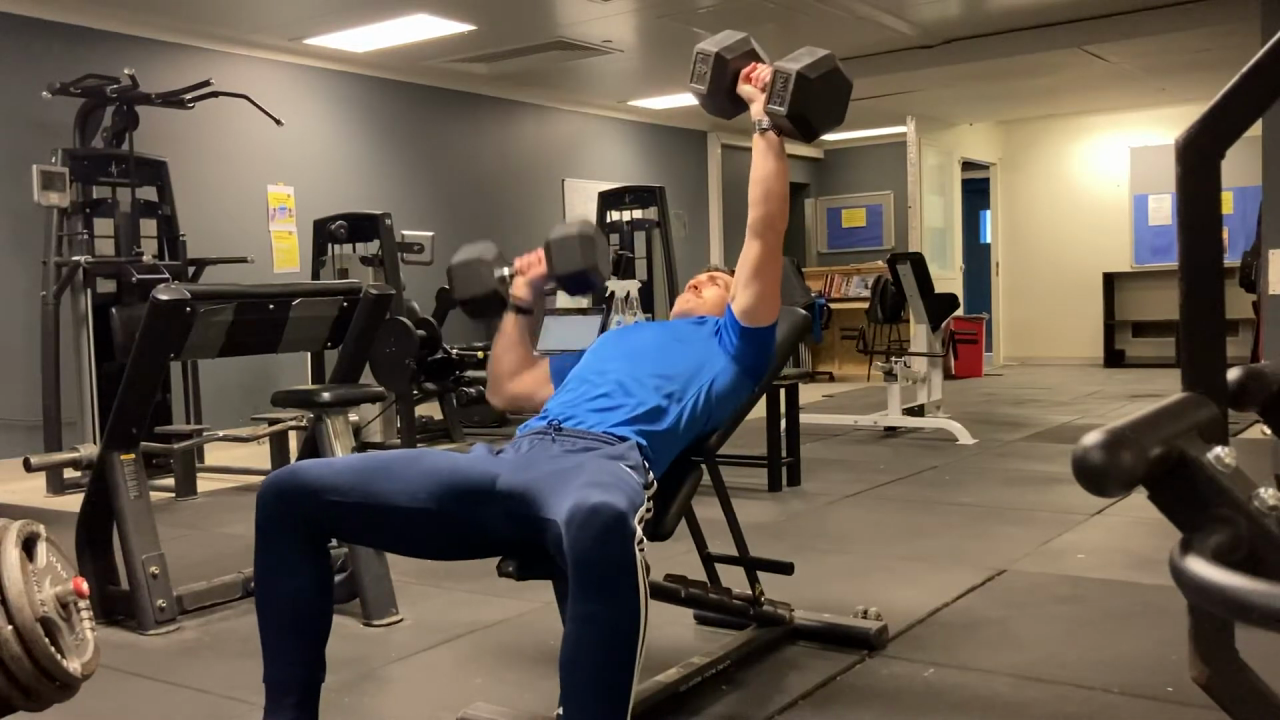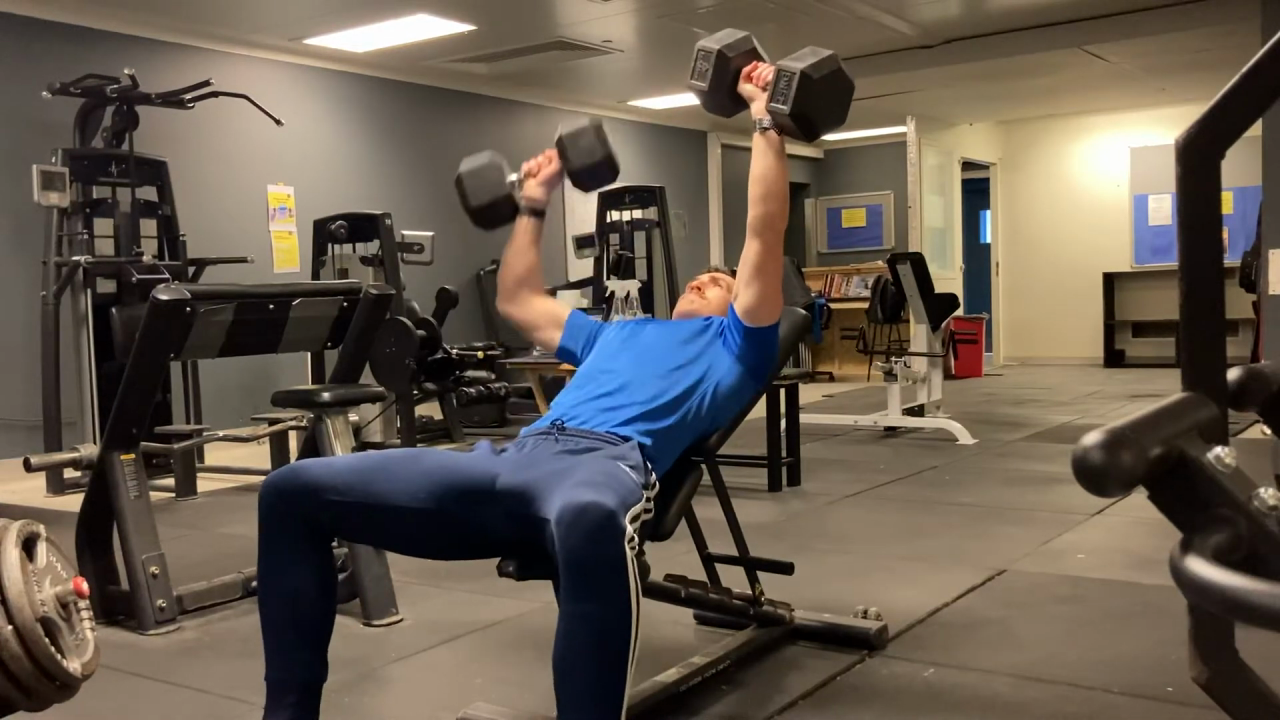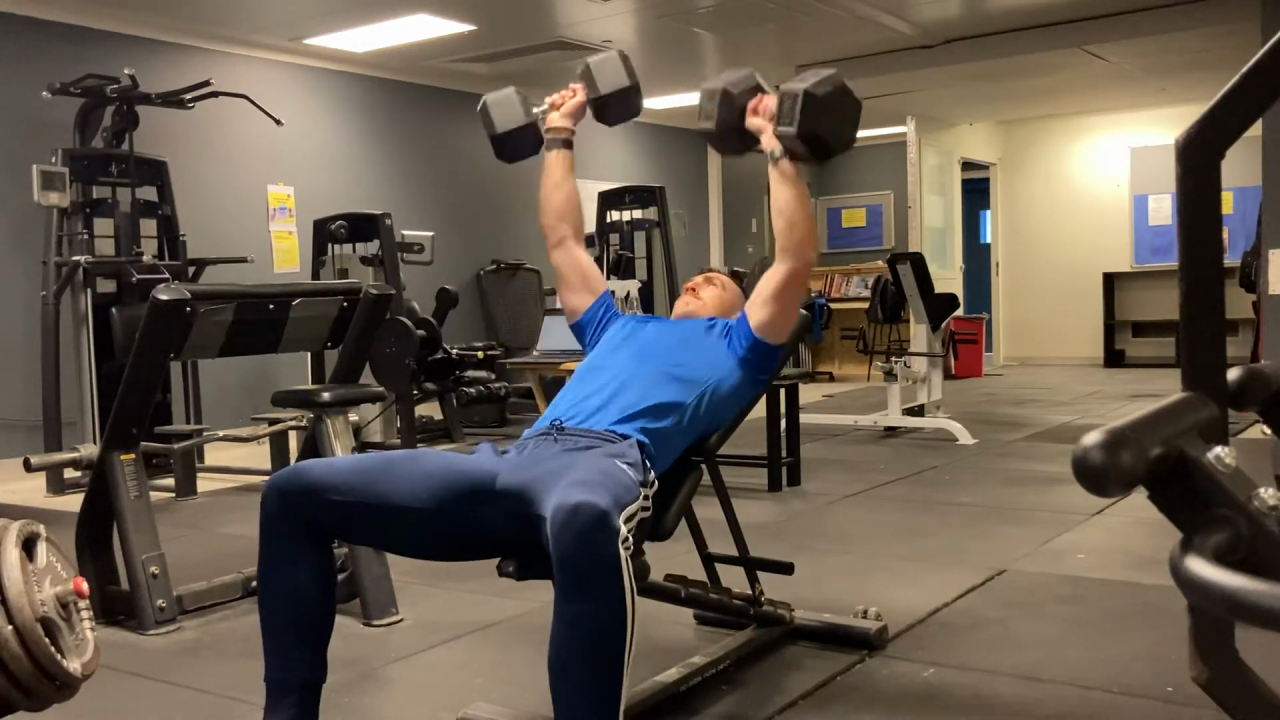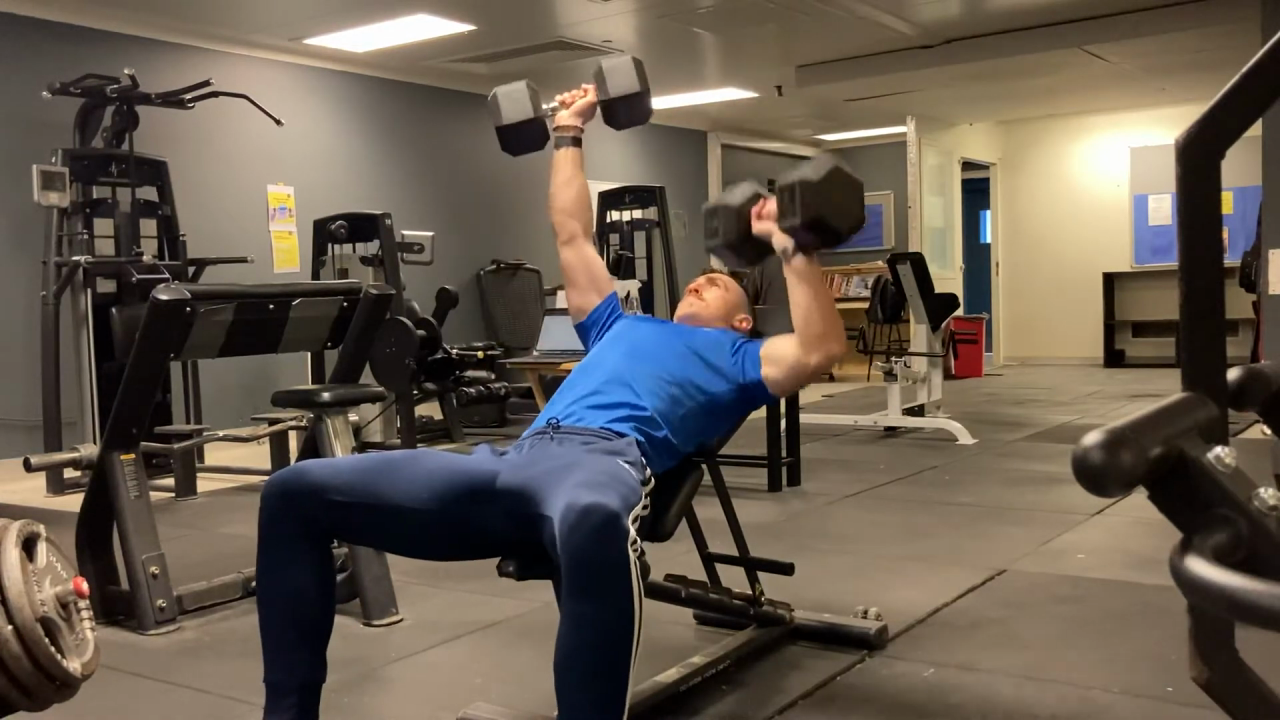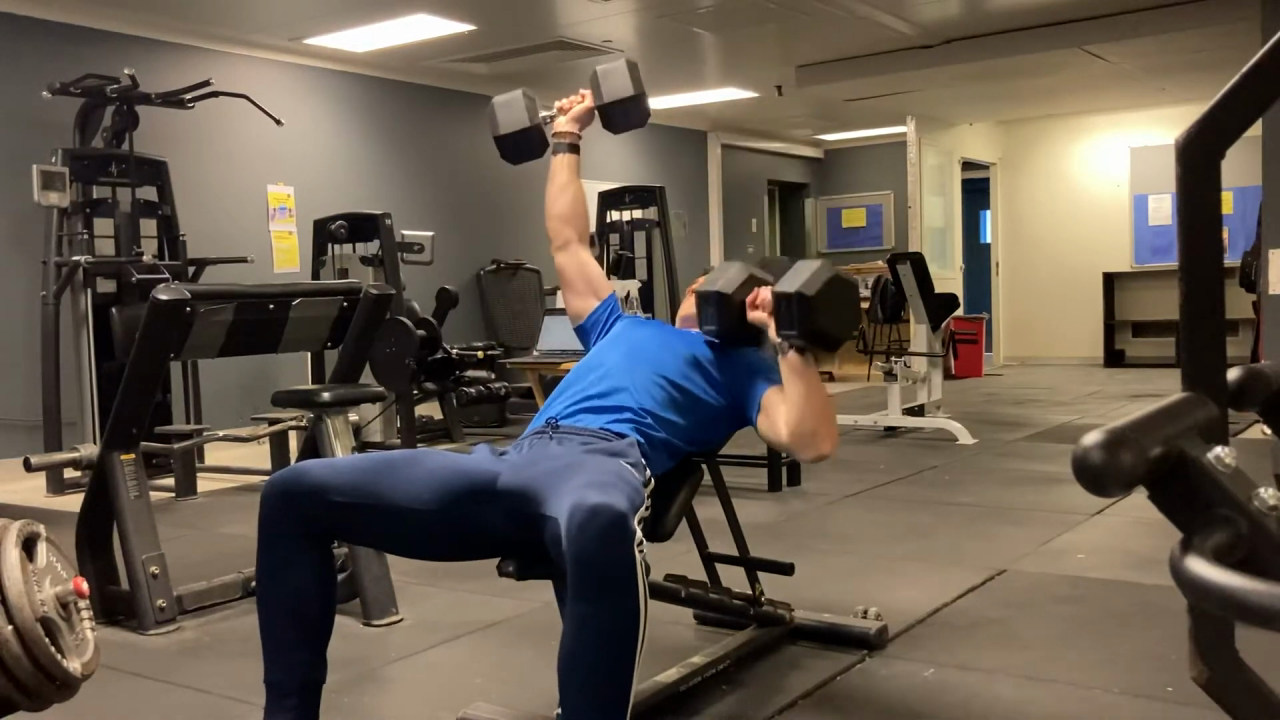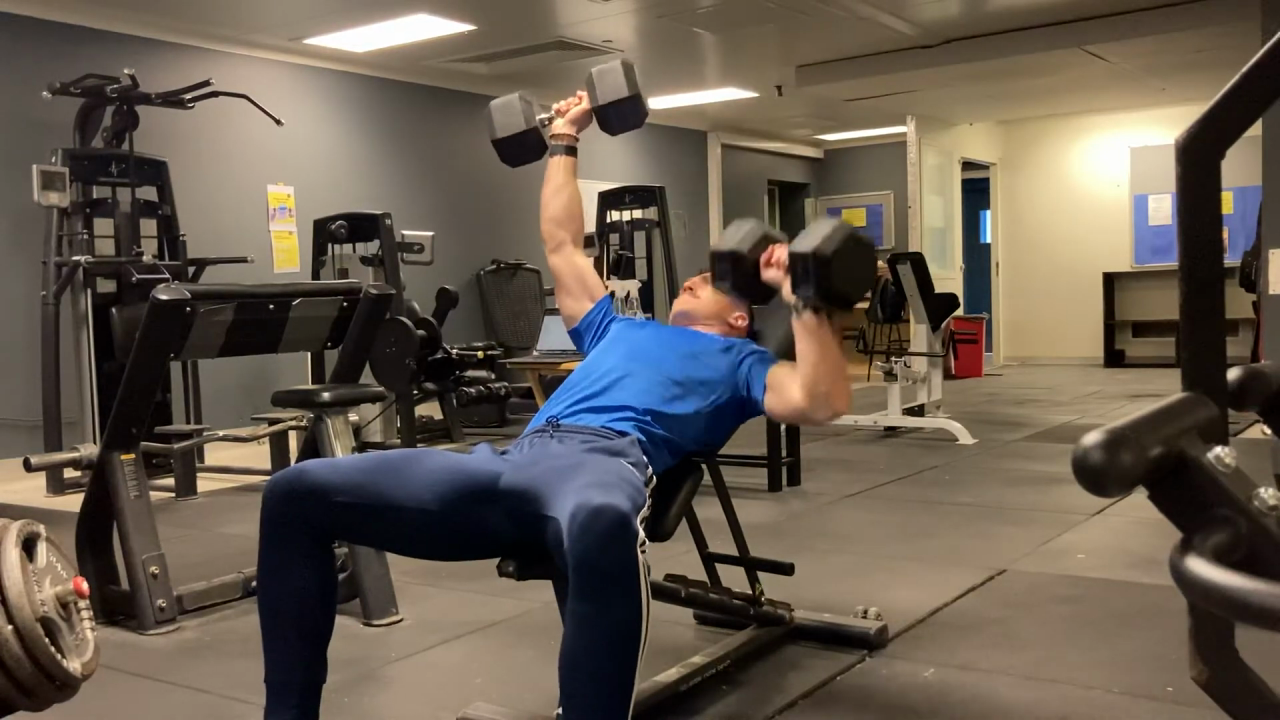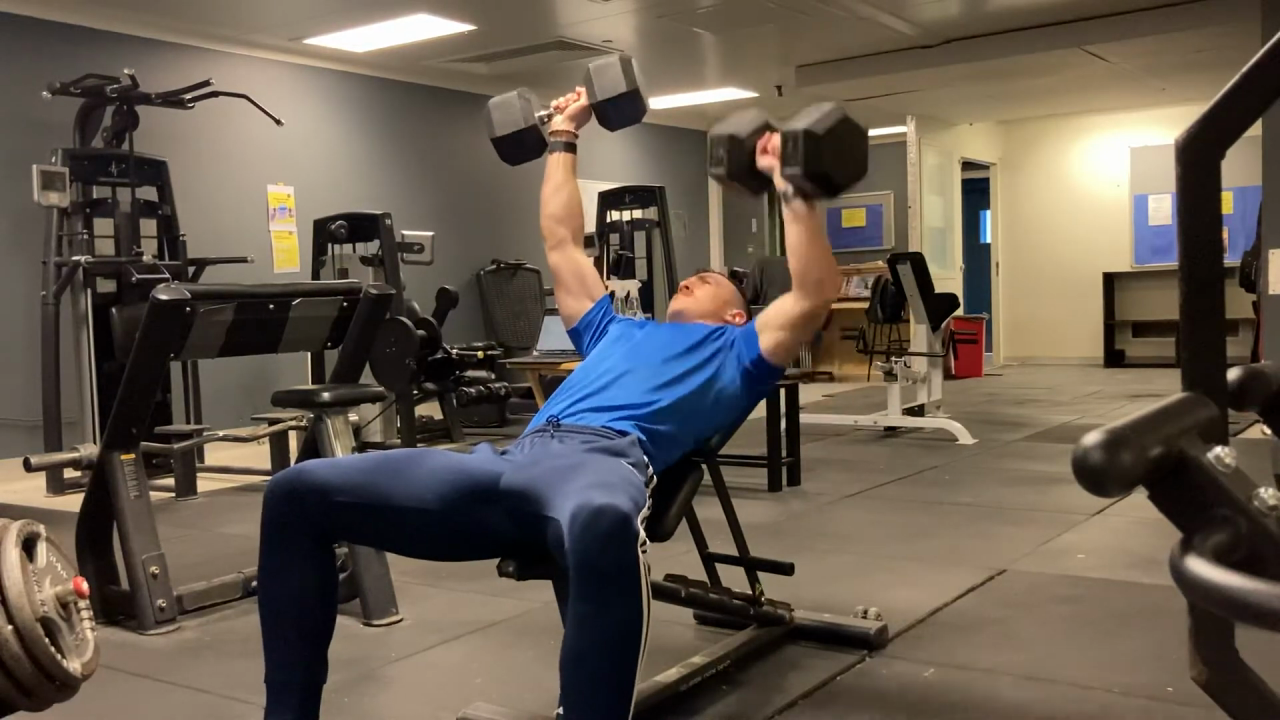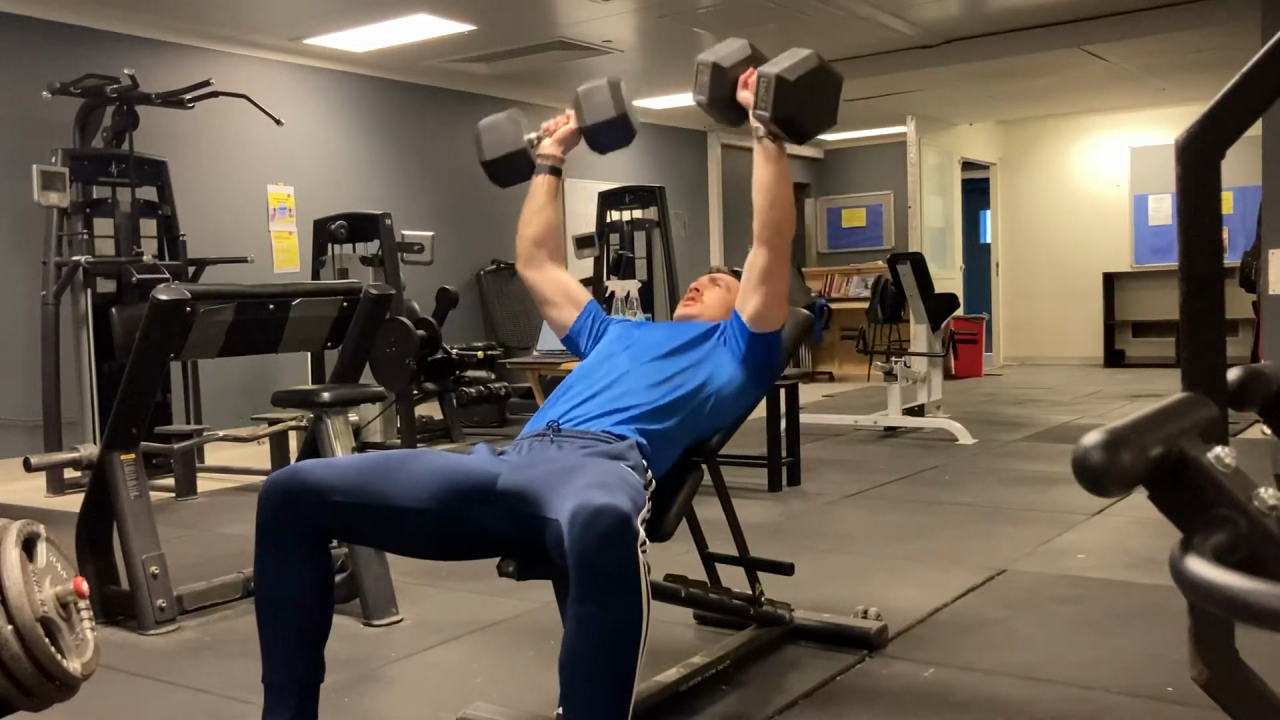
dt=0.3s
person 1, frame 1
left shoulder: (731, 343)
right shoulder: (615, 339)
left elbow: (764, 236)
right elbow: (506, 389)
left wrist: (766, 121)
right wrist: (520, 298)
left hip: (607, 461)
right hip: (512, 457)
left knee: (599, 522)
right knee: (291, 493)
person 1, frame 2
left shoulder: (734, 345)
right shoulder: (617, 335)
left elbow: (764, 236)
right elbow: (517, 299)
left wrist: (765, 118)
right wrist: (534, 201)
left hip: (609, 461)
right hip: (515, 458)
left knee: (586, 520)
right knee: (294, 491)
person 1, frame 3
left shoulder: (735, 347)
right shoulder: (620, 328)
left elbow: (792, 264)
right elbow: (564, 242)
left wrist: (777, 148)
right wrist: (559, 137)
left hip: (608, 460)
right hip: (515, 458)
left knee: (582, 520)
right knee: (296, 491)
person 1, frame 4
left shoulder: (738, 357)
right shoulder: (621, 328)
left elbow: (819, 353)
right elbow: (572, 238)
left wrist: (789, 243)
right wrist: (569, 132)
left hip: (604, 459)
right hip: (510, 460)
left knee: (591, 524)
right knee: (296, 493)
person 1, frame 5
left shoulder: (742, 366)
right shoulder: (622, 329)
left elbow: (813, 440)
right elbow: (568, 243)
left wrist: (786, 337)
right wrist: (567, 137)
left hip: (605, 458)
right hip: (512, 459)
left knee: (598, 523)
right knee: (295, 493)
person 1, frame 6
left shoulder: (741, 363)
right shoulder: (617, 330)
left elbow: (825, 400)
right elbow: (562, 247)
left wrist: (798, 288)
right wrist: (564, 140)
left hip: (604, 459)
right hip: (510, 459)
left knee: (602, 526)
right knee: (296, 493)
person 1, frame 7
left shoulder: (736, 352)
right shoulder: (617, 331)
left elbow: (813, 295)
right elbow: (562, 242)
left wrist: (791, 183)
right wrist: (564, 136)
left hip: (604, 459)
right hip: (510, 460)
left knee: (602, 524)
right knee: (298, 493)
person 1, frame 8
left shoulder: (736, 351)
right shoulder: (620, 333)
left elbow: (770, 251)
right elbow: (539, 266)
left wrist: (764, 132)
right wrist: (550, 159)
left hip: (605, 462)
right hip: (510, 462)
left knee: (602, 525)
right knee: (292, 493)
